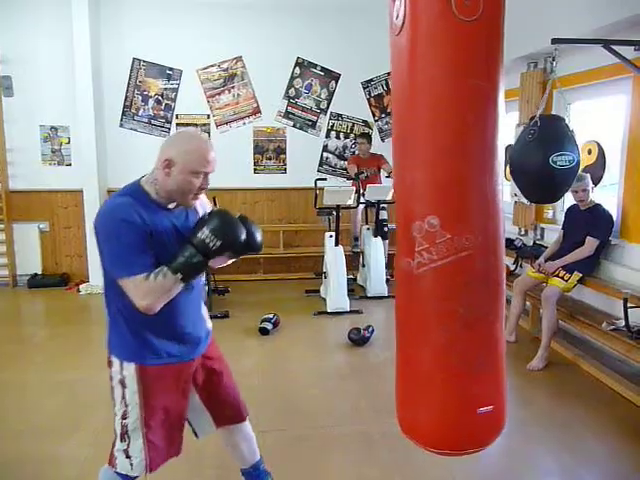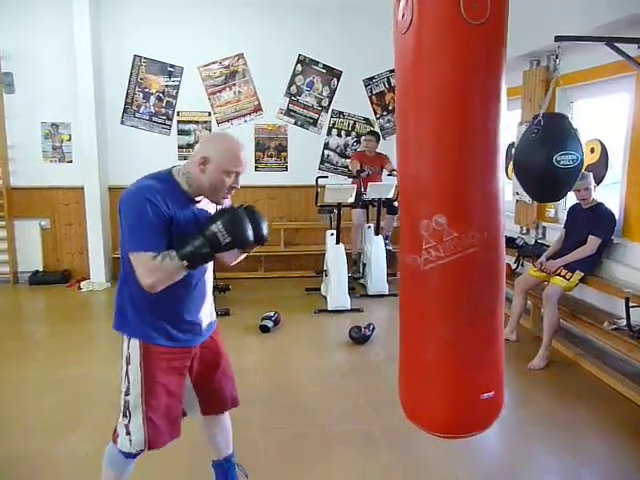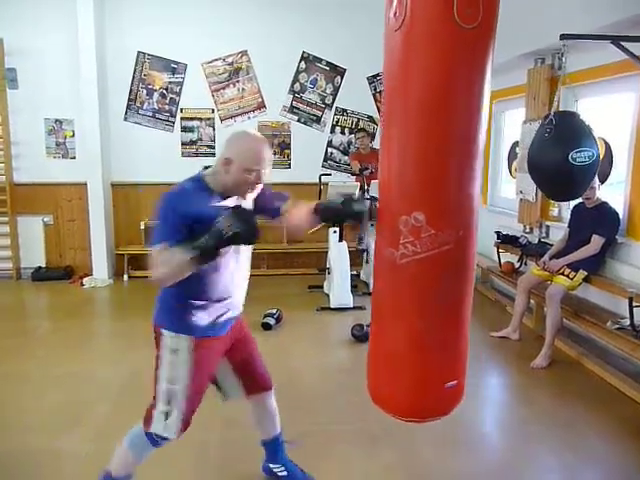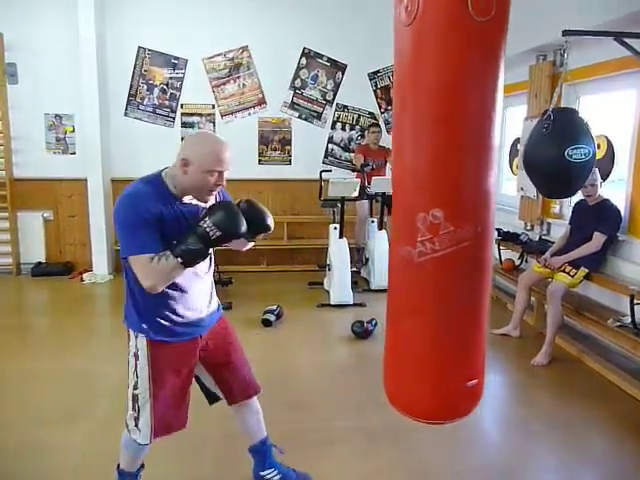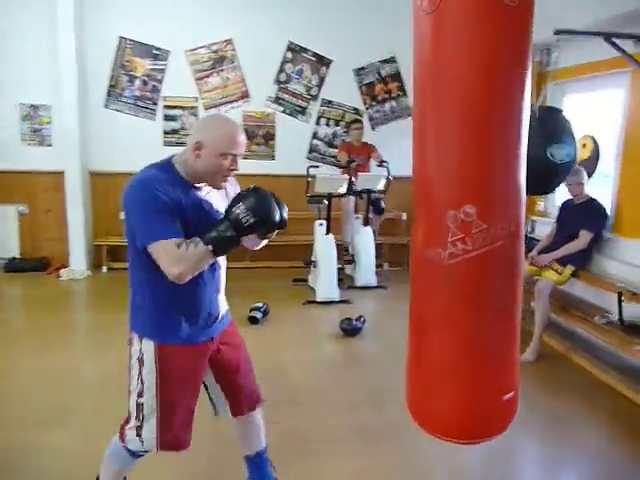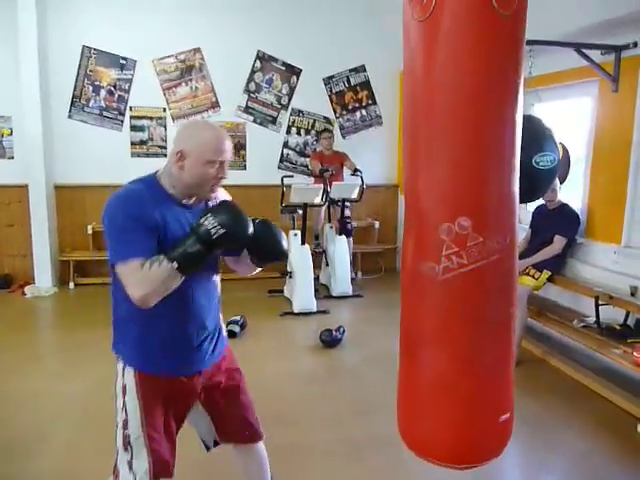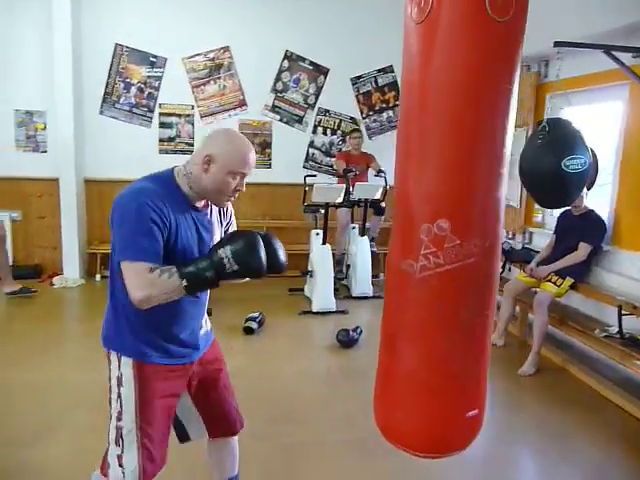
dt=0.5s
person 1, frame 1
left shoulder: (192, 201)
right shoulder: (120, 215)
left elbow: (215, 260)
right elbow: (146, 299)
left wrist: (231, 243)
right wrist: (197, 253)
left hip: (198, 341)
right hip: (146, 358)
left knee: (233, 416)
person 1, frame 2
left shoulder: (213, 197)
right shoulder: (145, 198)
left elbow: (228, 257)
right elbow: (150, 277)
left wrist: (245, 236)
right wrist: (206, 243)
left hip: (200, 330)
right hip: (151, 337)
left knee: (219, 406)
right knee: (136, 435)
person 1, frame 3
left shoulder: (247, 193)
right shoulder: (180, 201)
left elbow: (293, 216)
right elbow: (162, 272)
left wrist: (335, 210)
right wrist: (214, 239)
left hip: (225, 320)
right hip: (186, 329)
left knee: (261, 388)
right knee: (163, 425)
person 1, frame 4
left shoulder: (210, 194)
right shoulder: (136, 202)
left elbow: (239, 243)
right elbow: (150, 279)
left wrist: (251, 225)
right wrist: (200, 239)
left hip: (208, 320)
right hip: (158, 334)
left knee: (243, 391)
right knee: (145, 425)
person 1, frame 5
left shoulder: (217, 184)
right shoulder: (148, 189)
left elbow: (249, 244)
right elbow: (177, 268)
left wrist: (262, 224)
right wrist: (230, 228)
left hip: (215, 322)
right hip: (165, 334)
left knee: (248, 401)
right knee: (145, 435)
person 1, frame 6
left shoulder: (215, 199)
right shoulder: (129, 205)
left elbow: (245, 266)
right elbow: (142, 291)
left wrist: (257, 247)
right wrist: (199, 242)
left hip: (212, 353)
right hip: (151, 366)
left knee: (248, 435)
person 1, frame 7
left shoulder: (217, 204)
right shoulder: (142, 203)
left elbow: (227, 271)
right elbow: (143, 292)
left wrist: (255, 256)
right wrist: (215, 264)
left hip: (196, 343)
right hip: (144, 354)
left knee: (225, 426)
person 2, frame 1
left shoulder: (602, 216)
right shoulder: (571, 211)
left elbow: (589, 250)
left wrist: (557, 264)
right wrist: (543, 258)
left hip: (578, 265)
right hip: (556, 260)
left knee: (548, 295)
right knee: (519, 284)
left ankle: (543, 353)
right ankle: (510, 332)
person 2, frame 2
left shoulder: (604, 215)
right shoulder: (573, 209)
left elbow: (590, 248)
left wrist: (558, 262)
right wrist: (545, 257)
left hip: (580, 264)
right hip: (558, 259)
left knee: (550, 294)
right knee: (520, 283)
left ankle: (544, 352)
right ankle: (511, 331)
person 2, frame 3
left shoulder: (609, 214)
right shoulder: (578, 208)
left elbow: (594, 247)
left wrist: (562, 261)
right wrist: (548, 256)
left hip: (583, 263)
right hip: (562, 258)
left knee: (553, 293)
right knee: (523, 282)
left ankle: (547, 352)
right ankle: (513, 329)
person 2, frame 4
left shoulder: (610, 211)
right shoulder: (579, 206)
left elbow: (596, 245)
left wrist: (563, 259)
right wrist: (549, 253)
left hip: (584, 260)
right hip: (563, 255)
left knee: (554, 290)
right knee: (524, 279)
left ankle: (547, 349)
right ankle: (514, 327)
person 2, frame 5
left shoulder: (596, 210)
right shoulder: (566, 204)
left elbow: (582, 243)
left wrist: (550, 256)
right wrist: (536, 251)
left hip: (570, 258)
right hip: (548, 253)
left knee: (541, 288)
left ankle: (534, 346)
person 2, frame 6
left shoulder: (569, 215)
right shoulder: (539, 210)
left elbow: (556, 247)
left wrist: (526, 262)
left hip: (545, 263)
right hip: (524, 259)
left knee: (519, 294)
left ankle: (514, 349)
person 2, frame 7
left shoulder: (595, 222)
right shoulder: (564, 216)
left elbow: (581, 254)
left wrist: (549, 268)
right wrist: (535, 262)
left hip: (570, 270)
right hip: (547, 265)
left knee: (541, 300)
right knee: (510, 288)
left ankle: (534, 357)
right ankle: (499, 335)
person 3, frame 1
left shoulder: (378, 158)
right shoulder: (353, 159)
left elbow: (388, 168)
right elbow: (352, 170)
left wrist: (392, 174)
right wrist: (357, 174)
right hip: (360, 193)
right knee: (357, 208)
right ankle: (356, 240)
person 3, frame 2
left shoulder: (382, 157)
right shoulder: (357, 155)
left elbow: (390, 168)
right elbow: (354, 166)
left wrist: (393, 172)
right wrist: (358, 171)
right hip: (360, 192)
left knee: (393, 204)
right knee: (357, 225)
left ankle: (386, 238)
right ankle: (355, 263)
person 3, frame 3
left shoulder: (378, 153)
right shoulder: (354, 155)
right elbow: (356, 167)
right wrist: (362, 170)
right hip: (363, 187)
right ankle: (361, 237)
person 3, frame 4
left shoulder: (386, 151)
right shoulder: (361, 148)
left elbow: (393, 162)
right elbow: (358, 160)
right wrist: (363, 165)
right hip: (364, 186)
left knee: (393, 204)
right knee: (362, 217)
right ankle: (359, 250)
person 3, frame 5
left shoulder: (369, 147)
right shoulder: (345, 146)
left elbow: (377, 157)
right elbow: (343, 158)
left wrist: (382, 162)
right wrist: (348, 162)
left knee: (380, 207)
right knee: (348, 212)
right ankle: (347, 249)
person 3, frame 6
left shoulder: (341, 155)
right shoulder: (316, 156)
left elbow: (350, 165)
right elbow: (315, 167)
left wrist: (356, 170)
right wrist: (321, 171)
left knee: (346, 227)
right knee: (320, 209)
right ankle: (317, 237)
person 3, frame 7
left shoulder: (368, 157)
right shoulder: (343, 155)
left elbow: (376, 166)
right elbow: (340, 166)
left wrist: (380, 171)
right wrist: (345, 171)
left knee: (380, 207)
right knee: (343, 225)
left ankle: (371, 239)
right ankle: (339, 263)
